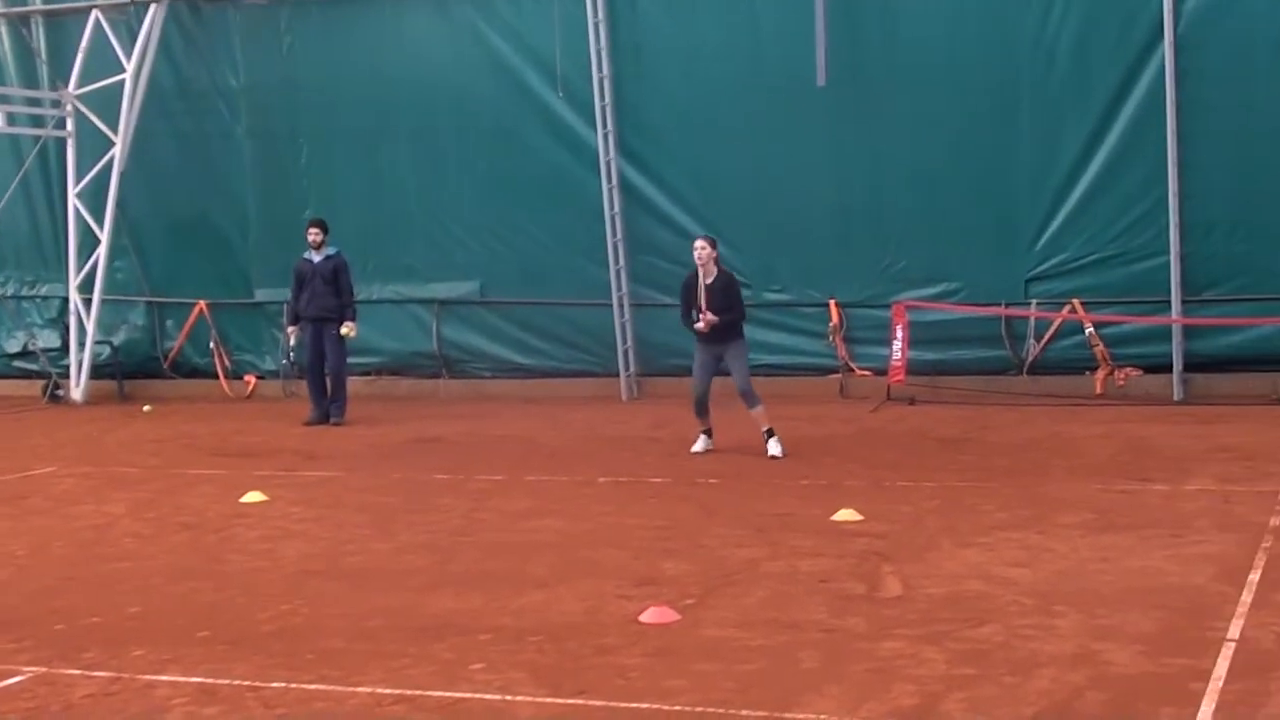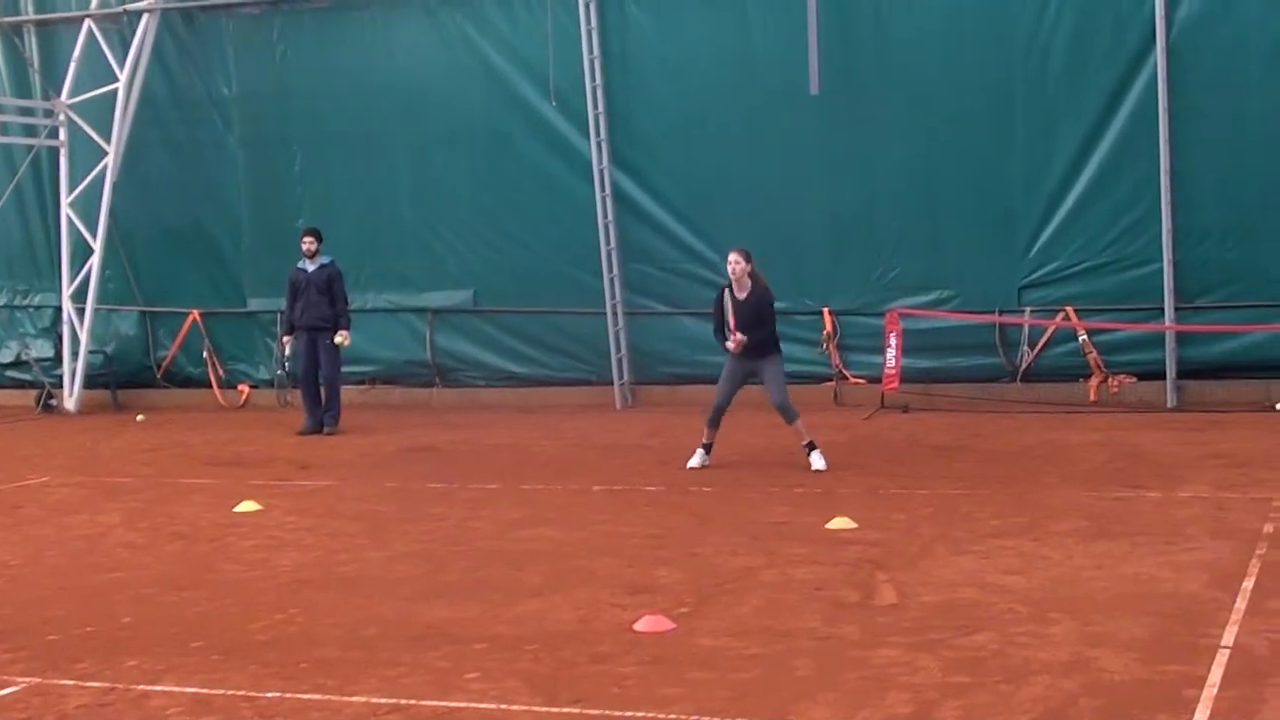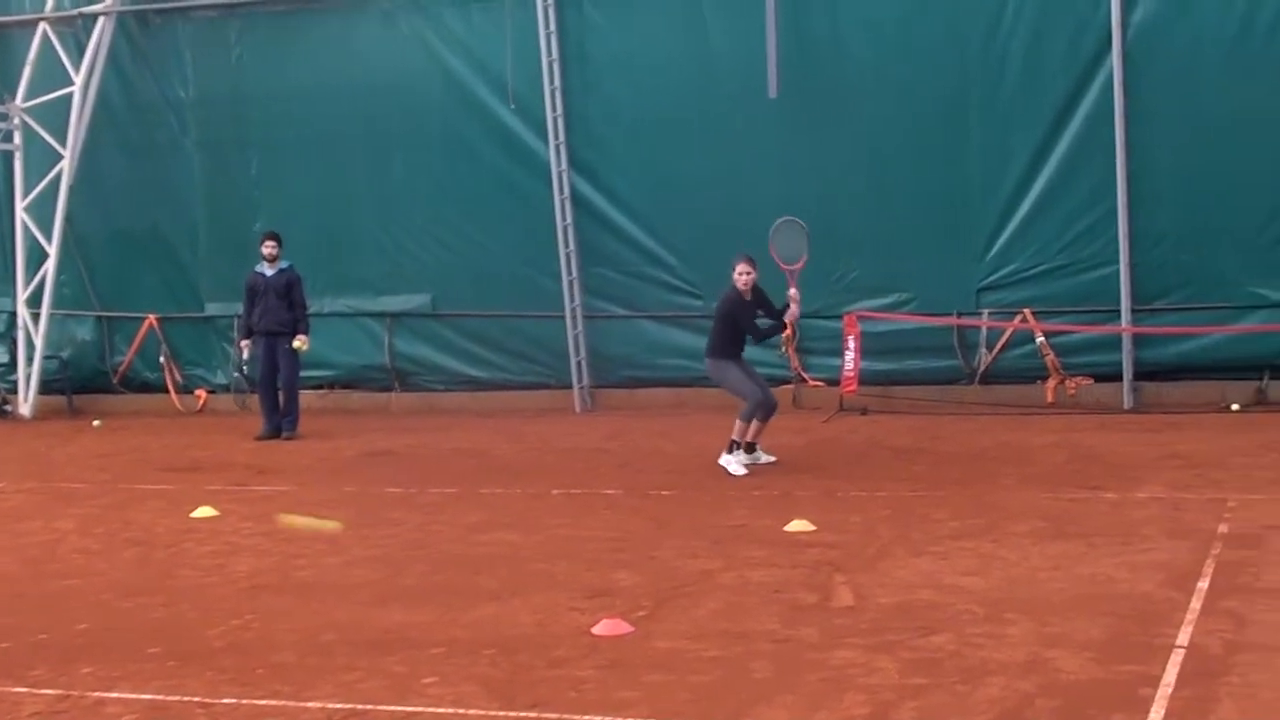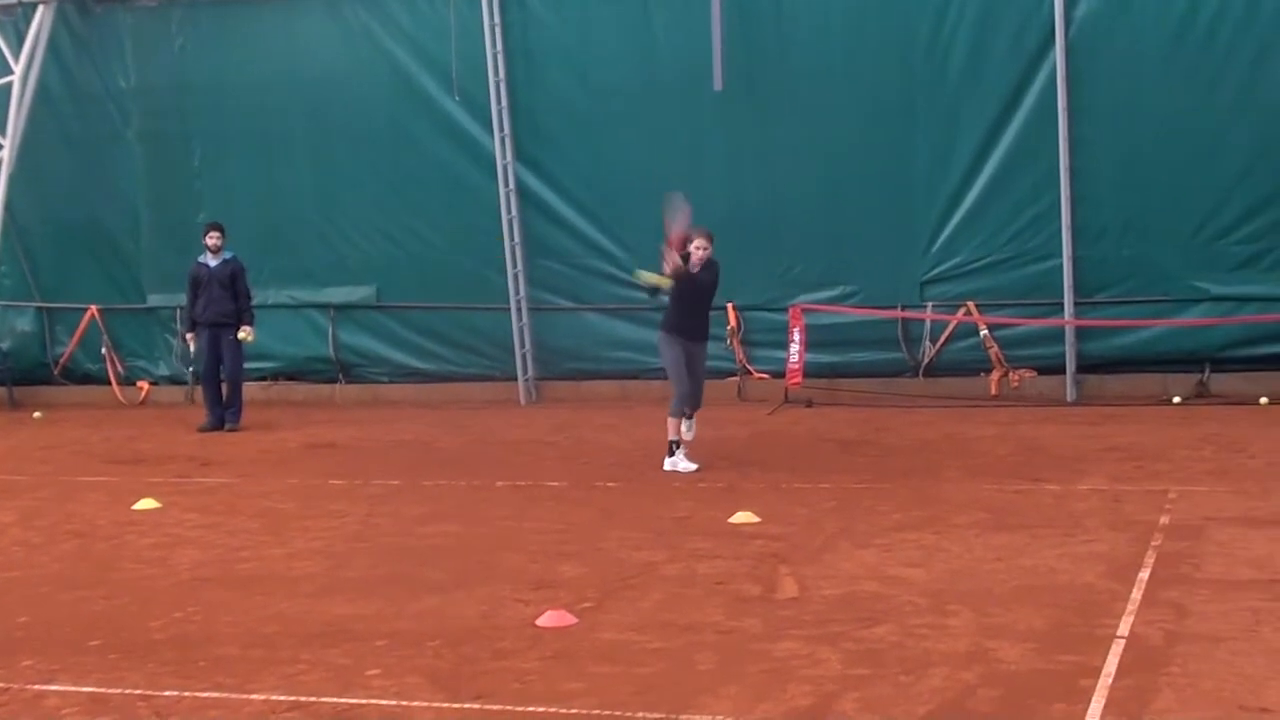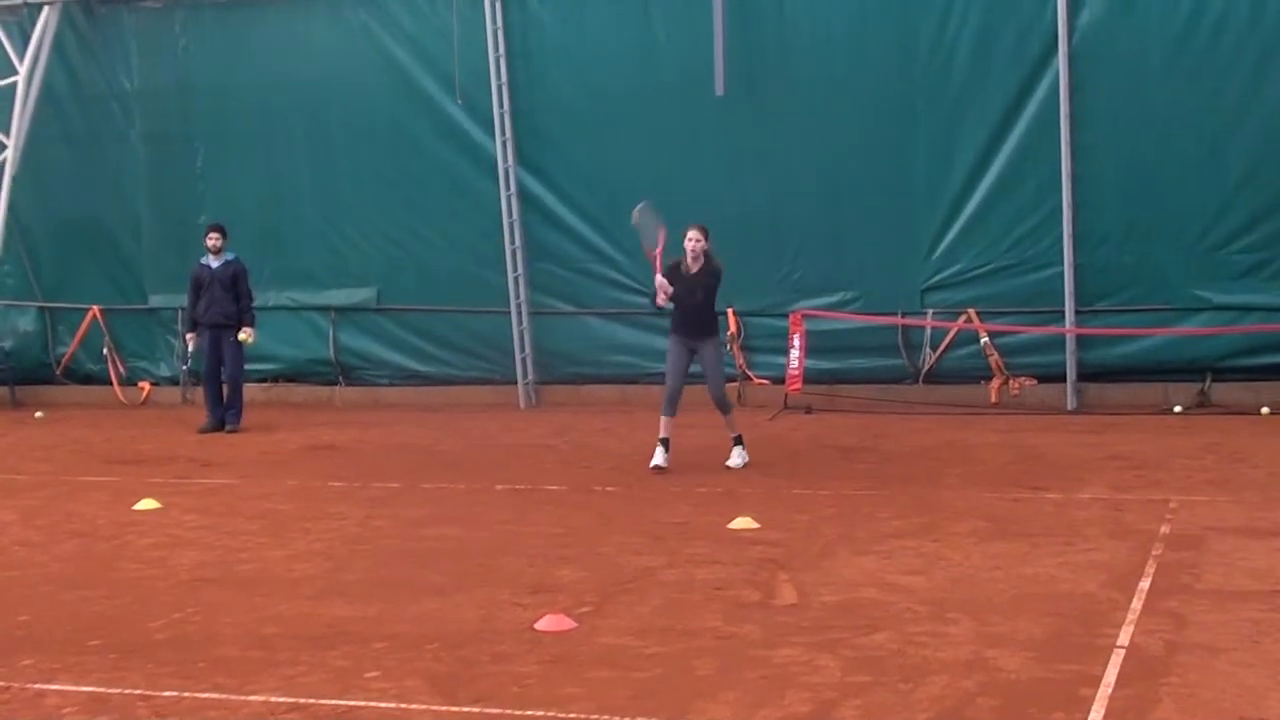
dt=0.5s
person 1, frame 1
left shoulder: (727, 280)
right shoulder: (689, 283)
left elbow: (739, 314)
right elbow: (685, 317)
left wrist: (717, 321)
right wrist: (696, 326)
left hip: (733, 343)
right hip: (705, 345)
left knee: (744, 388)
right knee: (699, 395)
left ankle: (771, 438)
right ankle: (706, 436)
person 1, frame 2
left shoulder: (762, 294)
right shoulder: (723, 295)
left elbow: (770, 331)
right elbow: (718, 329)
left wrist: (746, 339)
right wrist: (727, 343)
left hip: (768, 358)
right hip: (739, 359)
left knee: (780, 403)
right knee: (718, 406)
left ankle: (812, 450)
right ankle: (704, 451)
person 1, frame 3
left shoulder: (753, 292)
right shoulder: (734, 301)
left elbow: (773, 314)
right elbow: (758, 336)
left wrist: (791, 304)
right wrist: (786, 322)
left hip: (734, 359)
right hip: (719, 362)
left knee: (769, 402)
right knee: (756, 398)
left ankle: (749, 450)
right ankle: (731, 453)
person 1, frame 4
left shoulder: (712, 269)
right shoulder: (673, 268)
left elbow: (700, 288)
left wrist: (679, 271)
right wrist: (668, 273)
left hip: (697, 339)
right hip: (672, 337)
left knee: (695, 397)
right knee: (682, 392)
left ankle: (688, 416)
right ankle: (672, 455)
person 1, frame 5
left shoulder: (712, 271)
right shoulder: (673, 269)
left elbow: (698, 302)
right elbow: (659, 301)
left wrist: (671, 292)
right wrist: (661, 297)
left hip: (707, 339)
right hip: (679, 338)
left knee: (718, 395)
right knee: (672, 391)
left ankle: (738, 446)
right ankle: (662, 449)
person 2, frame 1
left shoulder: (337, 260)
right shoulder: (301, 264)
left elbow: (346, 292)
right elbow: (295, 295)
left wrist: (350, 318)
right wrist: (292, 322)
left hip: (333, 322)
right hip: (309, 323)
left knee: (336, 366)
right knee: (312, 367)
left ankle: (337, 411)
right ankle: (320, 410)
person 2, frame 2
left shoulder: (331, 270)
right shoulder: (296, 273)
left elbow: (341, 301)
right elbow: (290, 305)
left wrist: (344, 327)
right wrist: (287, 331)
left hip: (327, 331)
right hip: (303, 332)
left knee: (330, 376)
right knee: (306, 376)
left ankle: (331, 420)
right ankle: (313, 420)
person 2, frame 3
left shoulder: (290, 274)
right shoulder: (254, 277)
left elbow: (299, 306)
right elbow: (248, 308)
left wrist: (302, 331)
right wrist: (245, 335)
left hip: (286, 335)
right hip: (262, 336)
left knee: (288, 380)
right knee: (265, 381)
left ankle: (289, 426)
right ankle: (271, 425)
person 2, frame 4
left shoulder: (234, 265)
right shoulder: (197, 268)
left elbow: (243, 296)
right elbow: (191, 300)
left wrist: (247, 322)
right wrist: (189, 329)
left hip: (229, 327)
right hip: (205, 328)
left knee: (232, 372)
right knee: (208, 373)
left ankle: (232, 417)
right ankle: (214, 417)
person 2, frame 5
left shoulder: (236, 266)
right shoulder: (199, 269)
left elbow: (245, 298)
right elbow: (192, 301)
left wrist: (248, 324)
right wrist: (190, 328)
left hip: (231, 328)
right hip: (207, 329)
left knee: (233, 373)
right knee: (209, 374)
left ankle: (232, 418)
right ankle: (215, 418)
